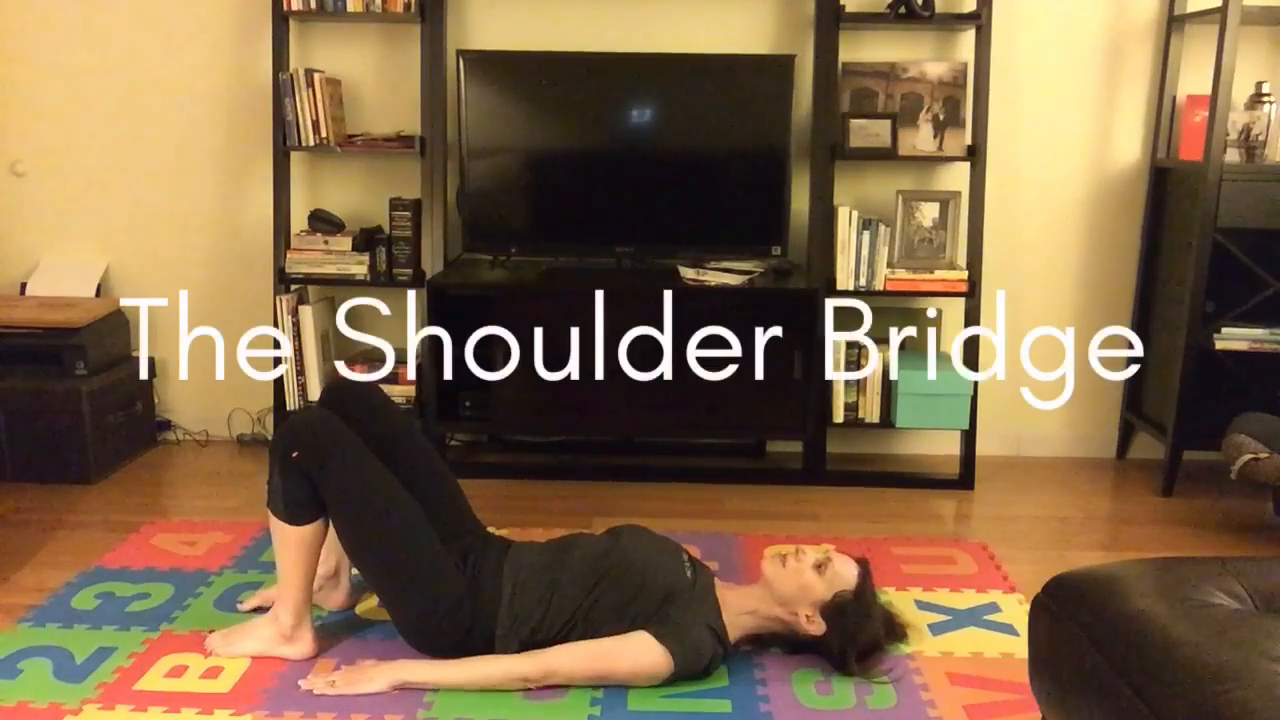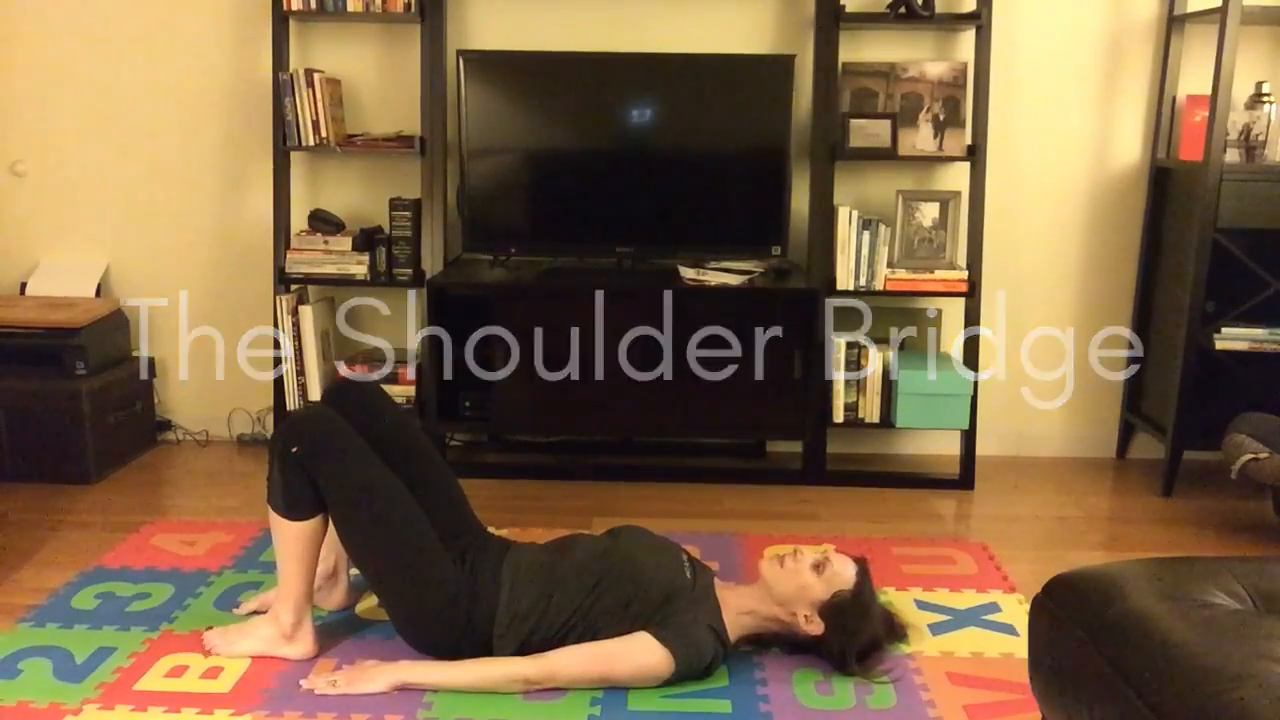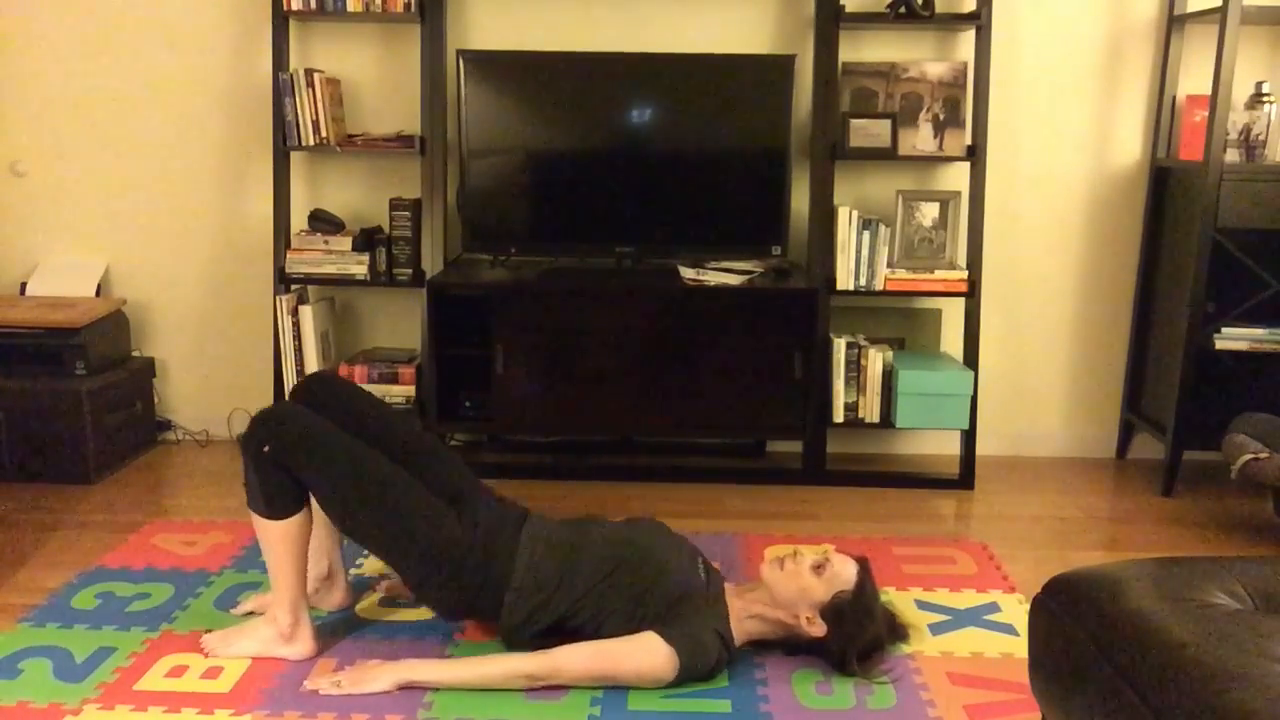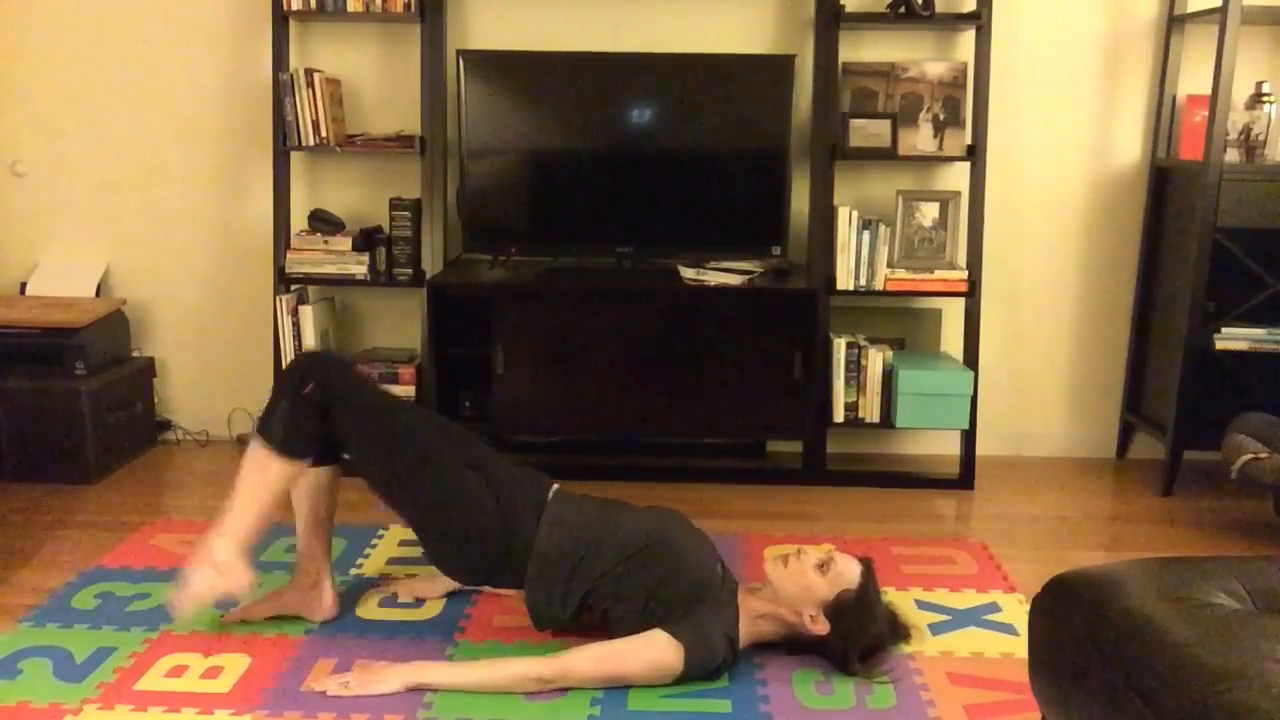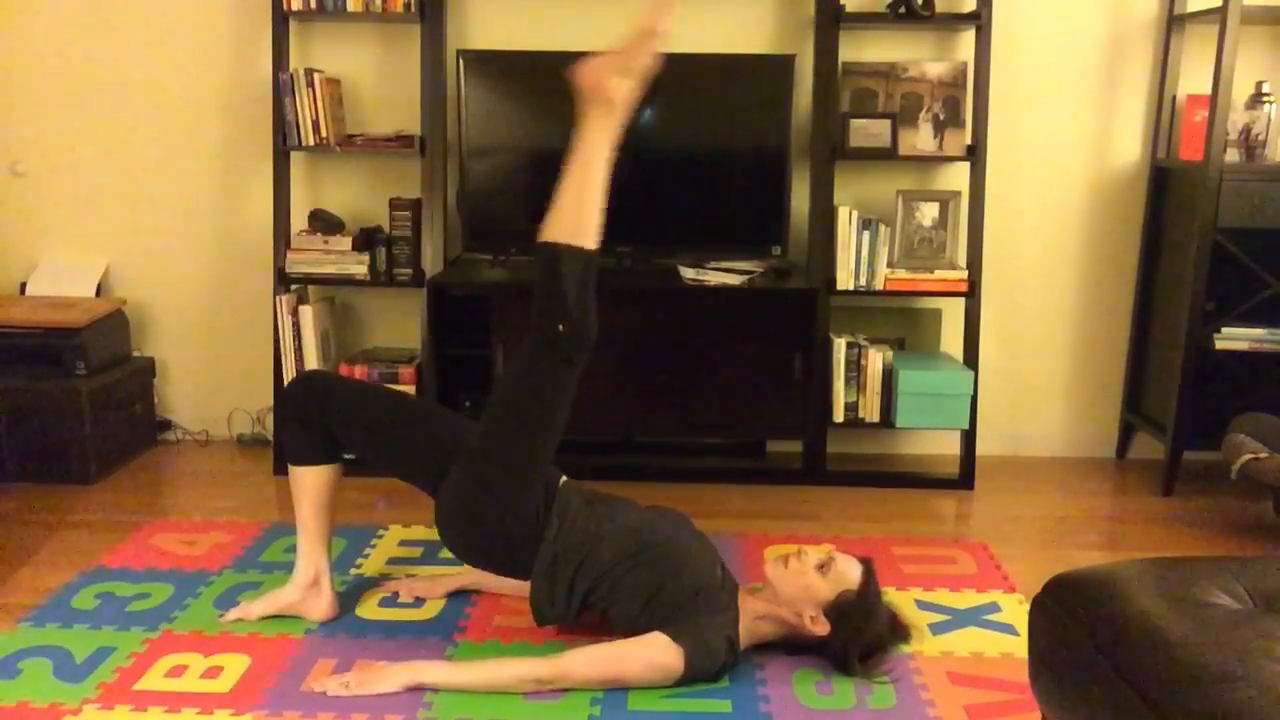
dt=1s
person 1, frame 1
left shoulder: (695, 641)
right shoulder: (700, 582)
left elbow: (536, 670)
left wrist: (397, 671)
left hip: (457, 609)
right hip: (484, 558)
left knee: (306, 438)
right knee: (347, 397)
left ankle: (288, 627)
right ankle: (331, 576)
person 1, frame 2
left shoulder: (695, 644)
right shoulder: (702, 583)
left elbow: (537, 674)
left wrist: (395, 676)
left hip: (456, 610)
right hip: (483, 559)
left knee: (304, 435)
right knee: (349, 398)
left ankle: (287, 628)
right ankle: (329, 577)
person 1, frame 3
left shoulder: (700, 646)
right shoulder: (709, 587)
left elbow: (543, 672)
left wrist: (399, 673)
left hip: (473, 563)
right hip: (497, 530)
left knee: (273, 435)
right knee: (318, 393)
left ankle: (286, 630)
right ankle: (325, 579)
person 1, frame 4
left shoulder: (711, 642)
right shoulder: (718, 588)
left elbow: (556, 671)
left wrist: (414, 672)
left hip: (492, 537)
right hip: (533, 508)
left knee: (310, 379)
right knee: (327, 399)
left ankle: (225, 562)
right ankle: (311, 583)
person 1, frame 5
left shoulder: (708, 643)
right shoulder: (714, 589)
left elbow: (554, 673)
left wrist: (415, 673)
left hip: (496, 522)
right hip: (524, 520)
right ankle: (311, 586)
